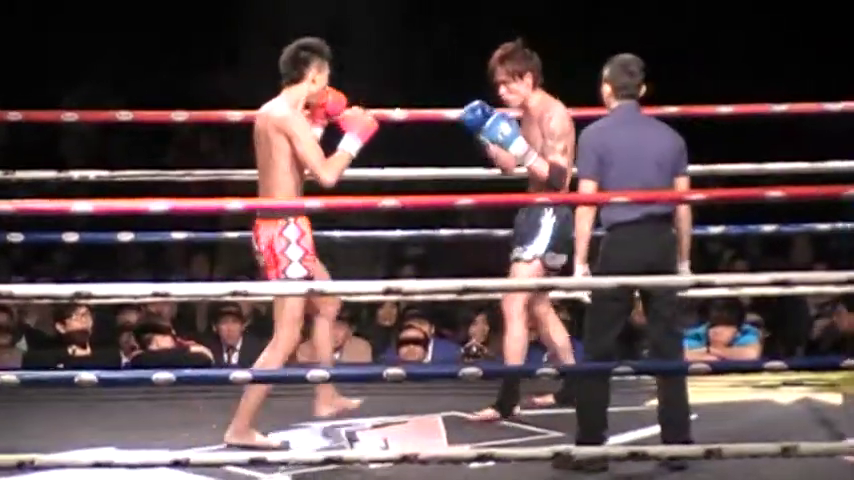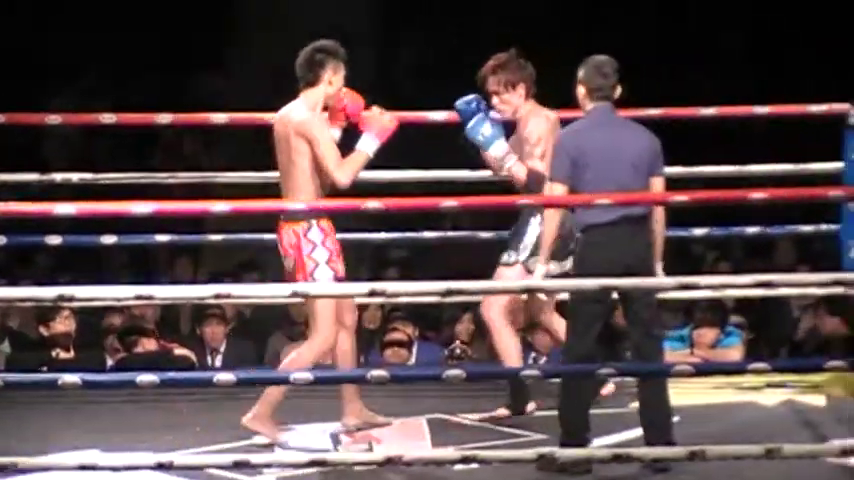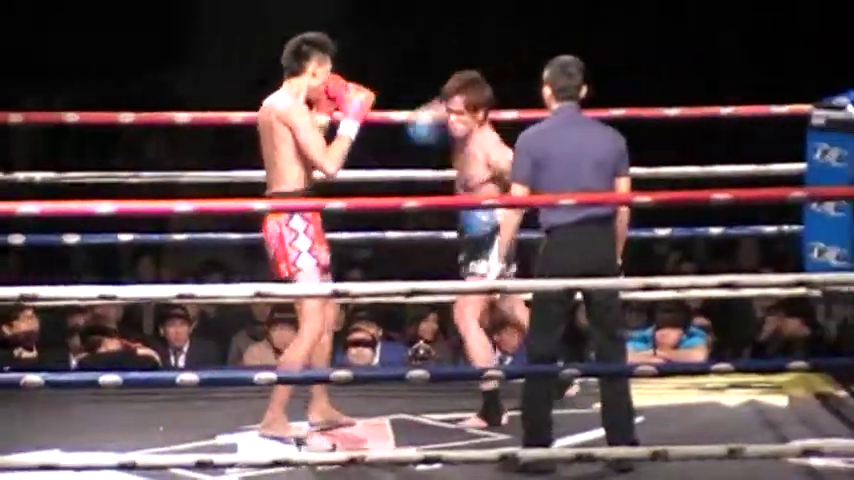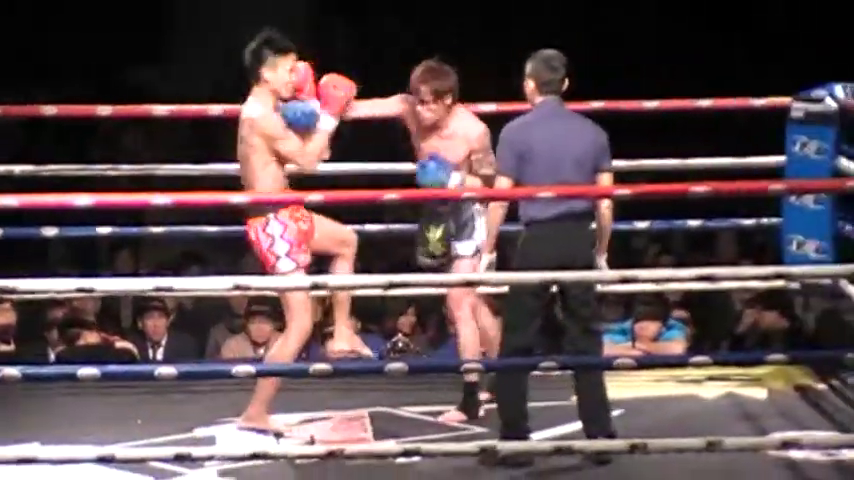
dt=0.2s
person 1, frame 1
left shoulder: (595, 135)
right shoulder: (669, 136)
left elbow: (587, 203)
right elbow: (682, 205)
left wrist: (580, 260)
right wrist: (683, 259)
left hip: (620, 244)
right hip: (660, 243)
left knee: (598, 347)
right knee: (667, 344)
left ankle: (591, 446)
right ankle: (677, 442)
person 1, frame 2
left shoulder: (570, 137)
right shoulder: (645, 137)
left elbow: (556, 205)
right elbow: (658, 206)
left wrist: (543, 260)
right wrist: (655, 257)
left hip: (597, 246)
right hip: (637, 244)
left knee: (580, 349)
right knee: (648, 345)
left ankle: (574, 447)
right ankle: (660, 444)
person 1, frame 3
left shoulder: (533, 139)
right shoulder: (611, 138)
left elbow: (516, 206)
right elbow: (623, 207)
left wrist: (500, 258)
left hip: (560, 246)
right hip: (601, 244)
left knee: (542, 349)
right knee: (610, 346)
left ankle: (537, 448)
right ankle: (623, 445)
person 1, frame 4
left shoulder: (515, 131)
right shoulder: (593, 132)
left elbow: (500, 198)
right elbow: (605, 201)
left wrist: (487, 250)
right wrist: (601, 250)
left hip: (538, 241)
right hip: (580, 240)
left knee: (516, 342)
right knee: (585, 340)
left ankle: (515, 439)
right ankle: (600, 436)
person 2, frame 1
left shoulder: (268, 113)
right shoulder: (289, 116)
right elbow: (326, 176)
left wrist: (318, 124)
right wrist: (354, 138)
left hip: (279, 225)
right hip: (286, 228)
left knee: (328, 305)
right knee: (285, 337)
left ankle: (327, 398)
right ankle: (241, 425)
person 2, frame 2
left shoulder: (289, 115)
right shoulder: (309, 119)
right elbow: (341, 178)
left wrist: (338, 126)
right wrist: (372, 138)
left hip: (302, 227)
right hip: (308, 229)
left knee: (344, 318)
right knee: (321, 335)
left ankle: (353, 409)
right ankle: (261, 413)
person 2, frame 3
left shoulder: (274, 104)
right shoulder: (291, 106)
right elbow: (329, 164)
left wrist: (332, 113)
right wrist: (352, 119)
left hip: (296, 218)
right hip: (293, 220)
left knee: (326, 313)
right knee: (313, 325)
left ankle: (320, 407)
right ankle: (274, 418)
person 2, frame 4
left shoulder: (272, 108)
right shoulder: (258, 116)
left elbow: (309, 147)
right elbow: (311, 159)
left wrist: (307, 104)
right wrist: (331, 115)
left hip: (289, 215)
right hip: (273, 223)
left knee: (346, 240)
right knee: (300, 324)
left ankle: (342, 334)
right ankle: (255, 413)
person 3, frame 1
left shoulder: (553, 115)
right shoulder: (530, 116)
left elbow: (557, 178)
right elbow: (508, 167)
left wrist: (518, 146)
right wrist: (484, 133)
left hip: (549, 216)
right hip: (540, 215)
left knee: (514, 305)
right knee: (537, 306)
left ankle: (506, 400)
person 3, frame 2
left shoulder: (534, 124)
right shoulder: (537, 119)
left elbow: (535, 183)
right elbow: (502, 164)
left wrist: (496, 146)
right wrist: (479, 125)
left hip: (538, 224)
right hip: (547, 225)
left knee: (493, 309)
right knee: (545, 312)
left ankle: (518, 396)
person 3, frame 3
left shoulder: (495, 151)
right shoulder: (455, 123)
right elbow: (425, 117)
left wrist: (493, 218)
right wrist: (427, 118)
left hip: (498, 238)
right hip: (476, 235)
left knee: (465, 318)
right knee: (514, 311)
left ankle: (493, 409)
person 3, frame 4
left shoulder: (475, 131)
right shoulder: (410, 107)
left elbow: (488, 183)
right elbow: (362, 109)
left wrist: (452, 181)
left hip: (468, 213)
right hip: (436, 212)
left knee: (459, 302)
right knee: (470, 301)
left ankle: (470, 401)
